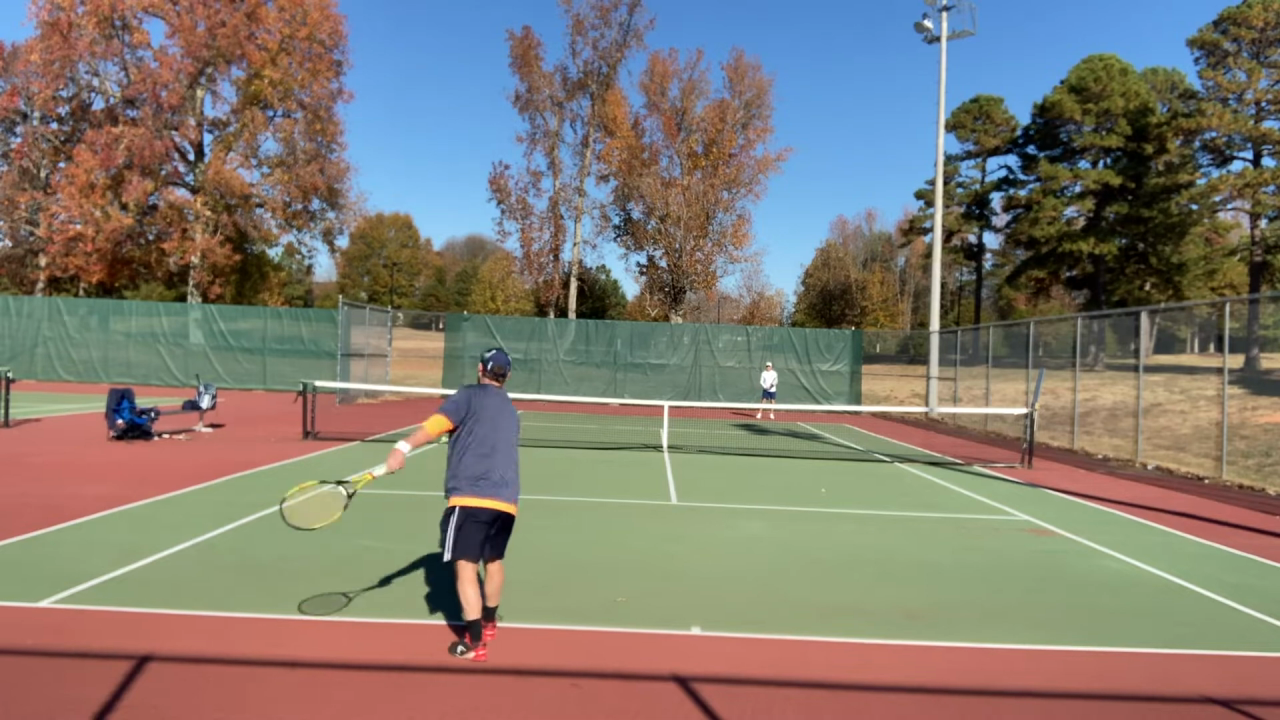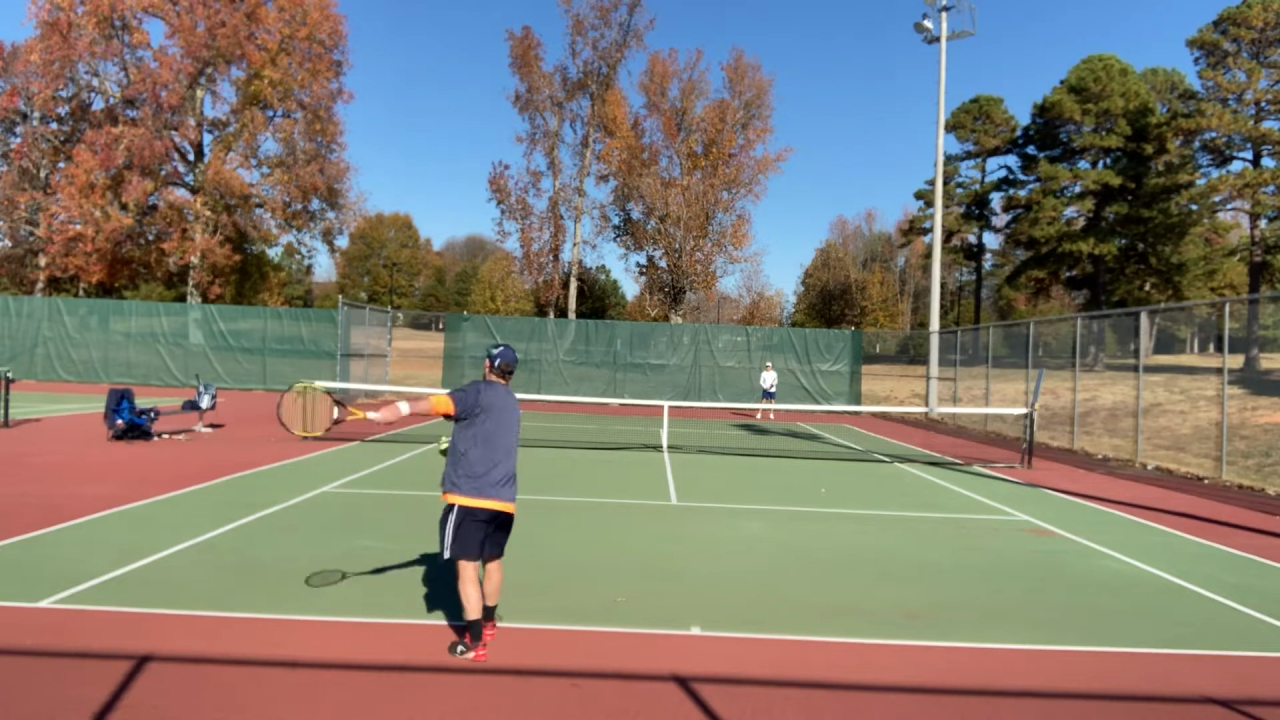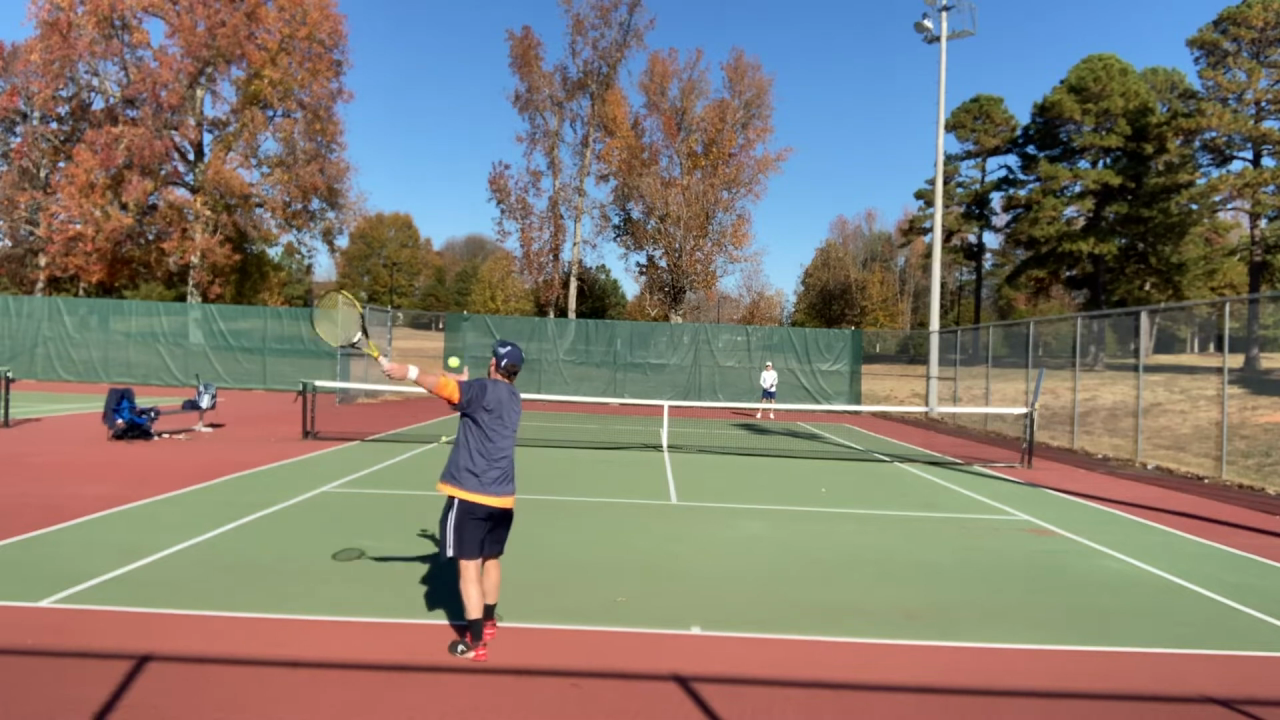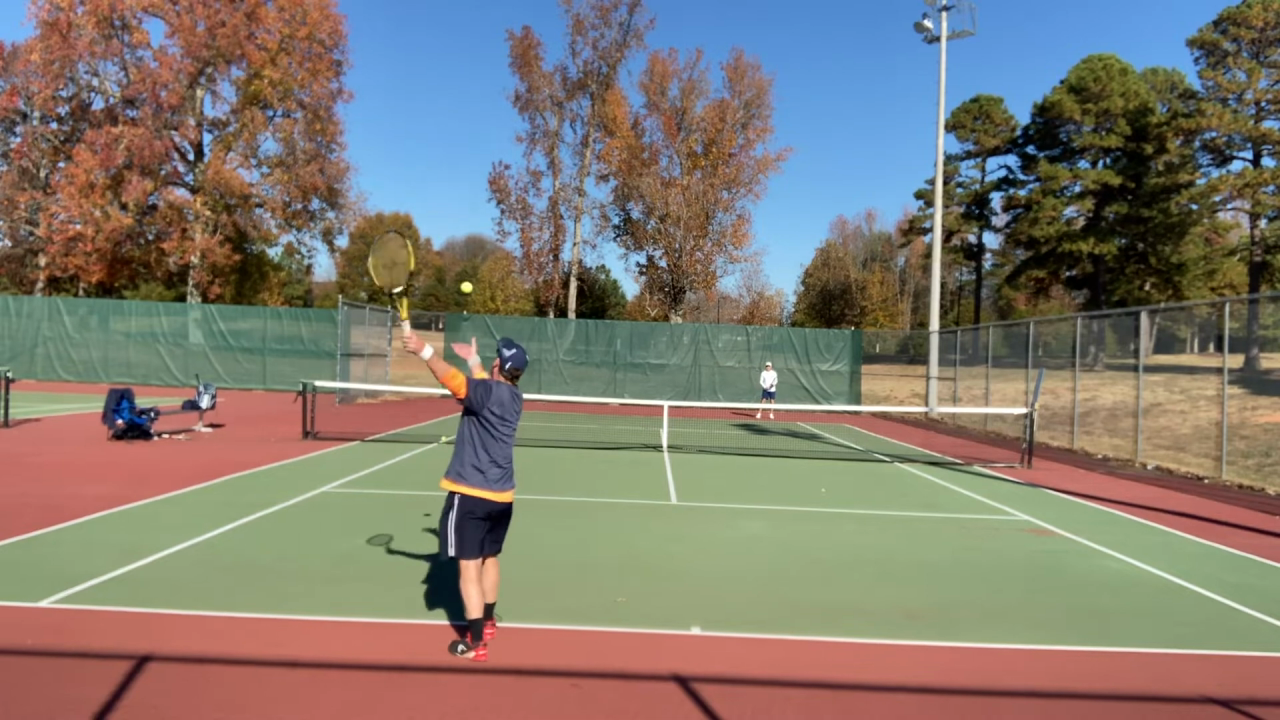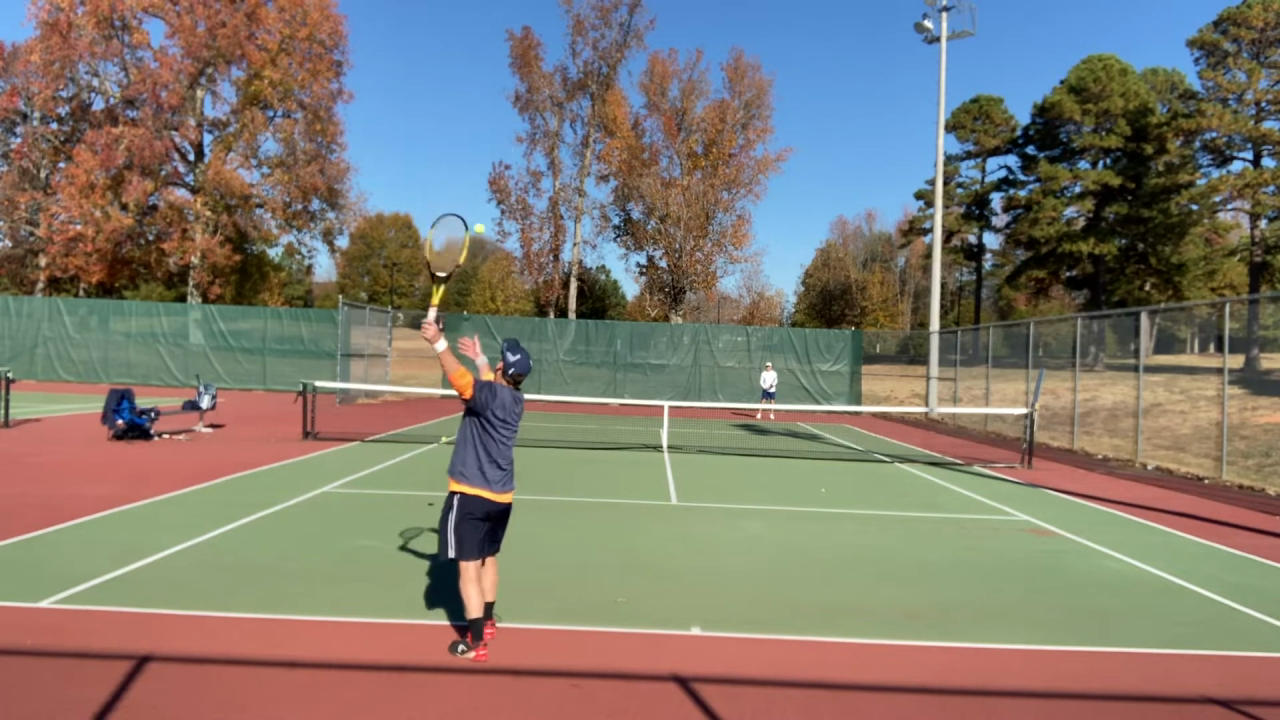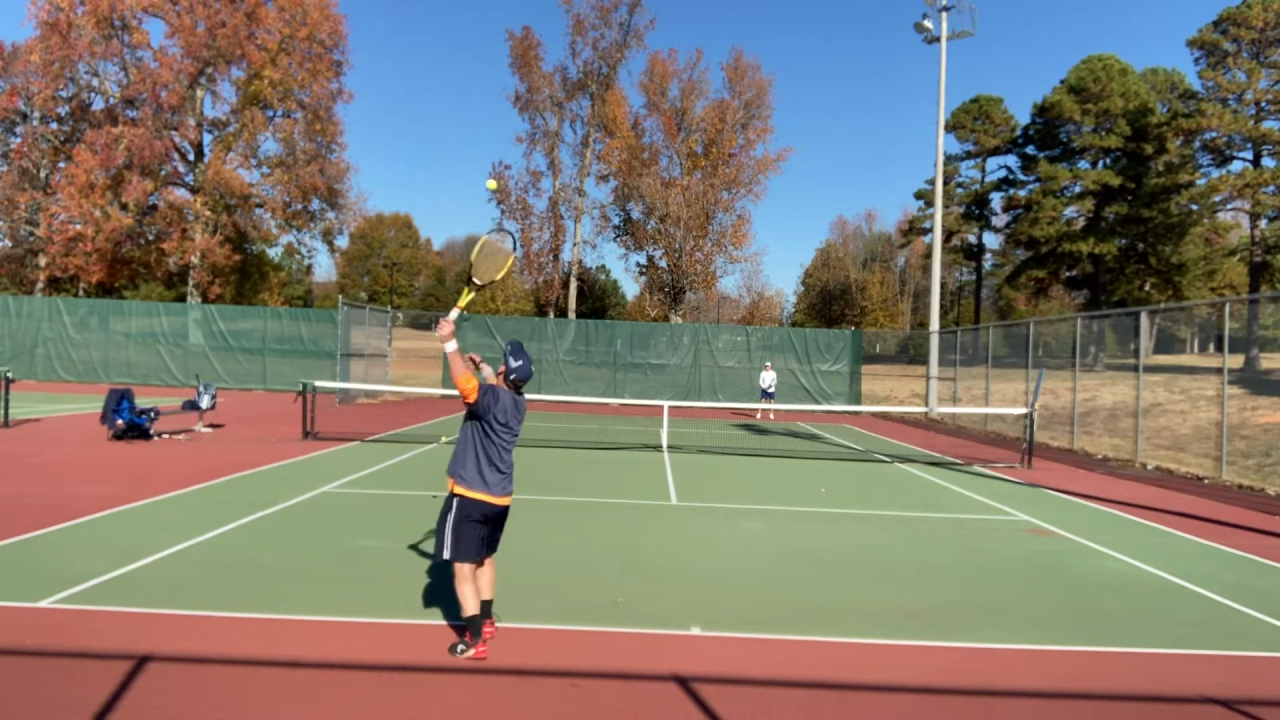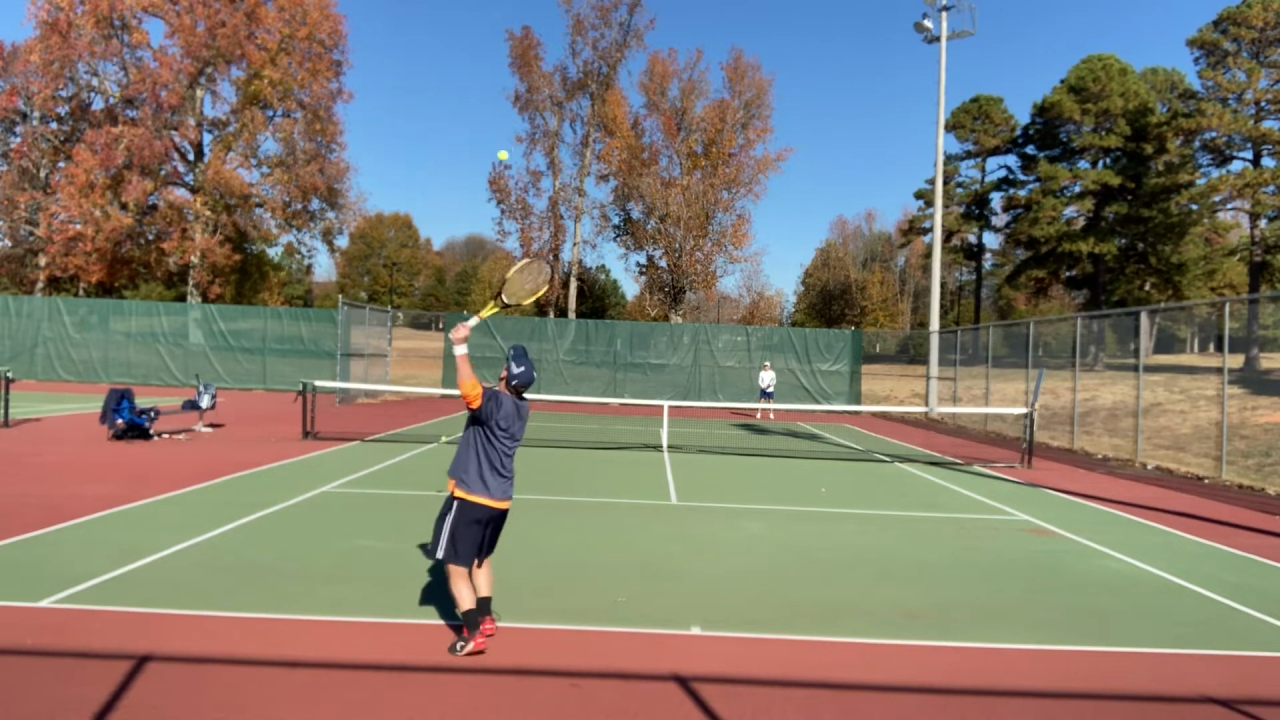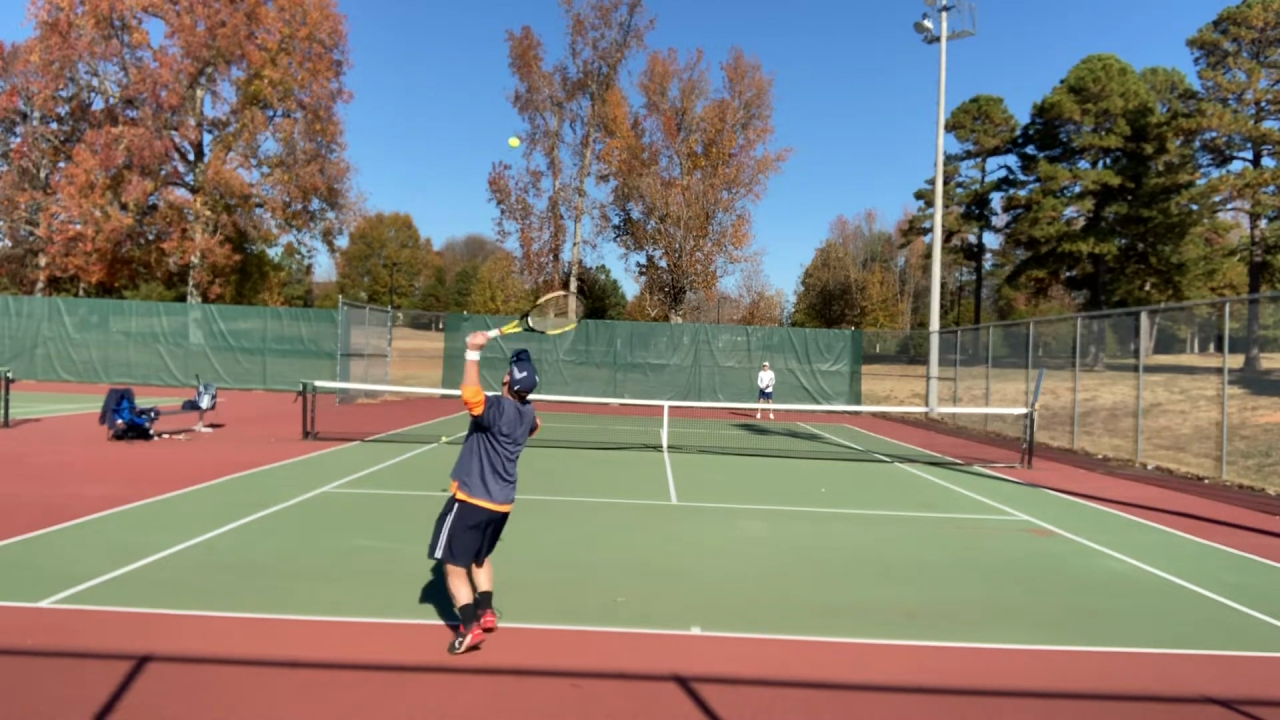
dt=0.1s
person 1, frame 1
left shoulder: (470, 395)
right shoulder: (510, 409)
left elbow: (439, 422)
left wrist: (403, 448)
left hip: (470, 499)
right hip: (506, 501)
left knee: (465, 567)
right knee: (494, 561)
left ankle: (476, 641)
right ankle: (488, 622)
person 1, frame 2
left shoulder: (480, 393)
right shoulder: (511, 404)
left elbow: (440, 405)
left wrist: (401, 409)
right wrist: (460, 399)
left hip: (469, 498)
right hip: (504, 501)
left knee: (467, 567)
right knee: (492, 560)
left ankle: (475, 642)
right ankle: (488, 622)
person 1, frame 3
left shoulder: (486, 389)
right shoulder: (512, 398)
left elbow: (447, 389)
left wrist: (409, 372)
right wrist: (466, 382)
left hip: (470, 494)
right hip: (503, 498)
left knee: (469, 567)
right knee: (491, 559)
left ankle: (476, 640)
right ankle: (488, 621)
person 1, frame 4
left shoulder: (489, 393)
right shoulder: (514, 398)
left elbow: (453, 380)
left wrist: (423, 350)
right wrist: (474, 362)
left hip: (470, 494)
right hip: (502, 496)
left knee: (467, 566)
right knee: (489, 559)
left ankle: (476, 641)
right ankle: (487, 621)
person 1, frame 5
left shoulder: (491, 396)
right shoulder: (515, 399)
left elbow: (461, 379)
left wrist: (438, 341)
right wrist: (480, 357)
left hip: (471, 494)
right hip: (500, 496)
left knee: (468, 567)
right knee: (487, 559)
left ankle: (476, 641)
right ankle: (486, 622)
person 1, frame 6
left shoulder: (492, 398)
right shoulder: (518, 400)
left elbow: (464, 382)
left wrist: (449, 343)
right wrist: (483, 366)
left hip: (469, 495)
right hip: (500, 497)
left knee: (463, 568)
right knee: (485, 560)
left ankle: (475, 639)
right ankle: (485, 620)
person 1, frame 7
left shoulder: (495, 404)
right shoulder: (521, 407)
left elbow: (470, 389)
left wrist: (460, 346)
left hip: (470, 497)
right hip: (499, 500)
left knee: (456, 568)
right knee: (481, 560)
left ankle: (473, 633)
right ankle: (485, 618)
person 1, frame 8
left shoulder: (497, 410)
right shoulder: (527, 413)
left elbow: (472, 396)
left wrist: (473, 352)
left hip: (469, 500)
right hip: (501, 502)
left knee: (454, 568)
right knee: (480, 556)
left ankle: (470, 626)
right ankle: (485, 610)
